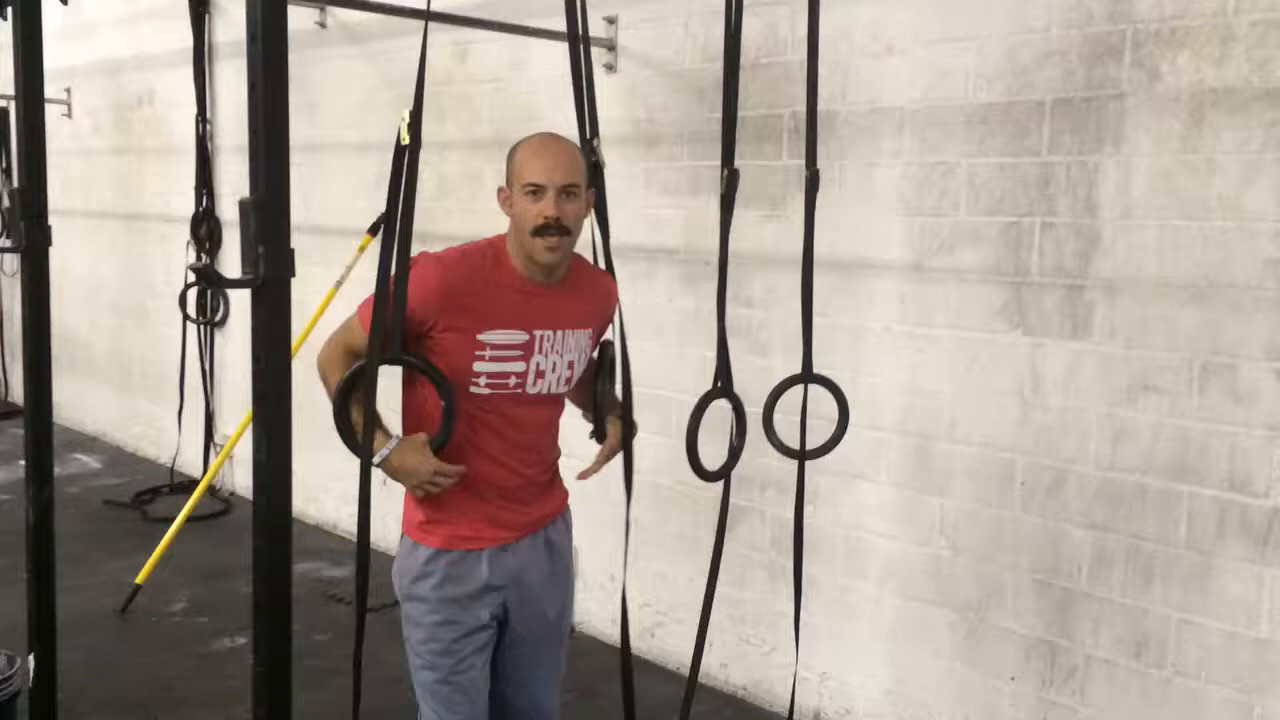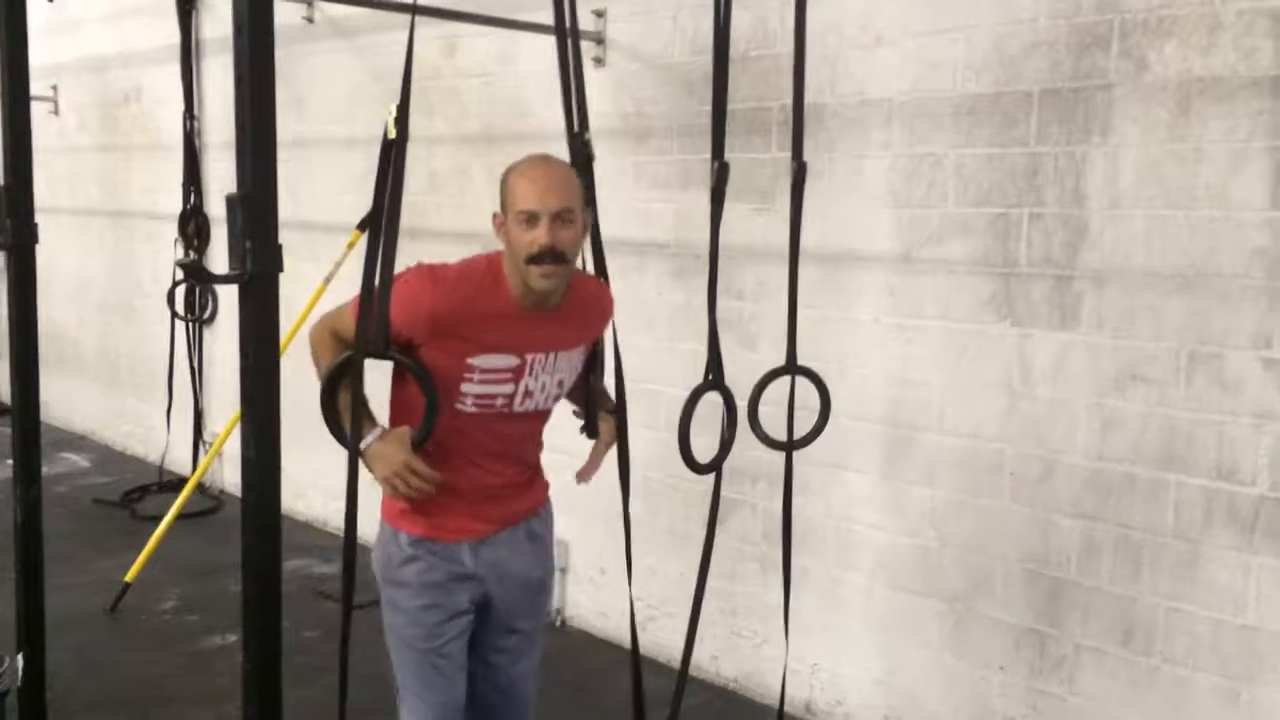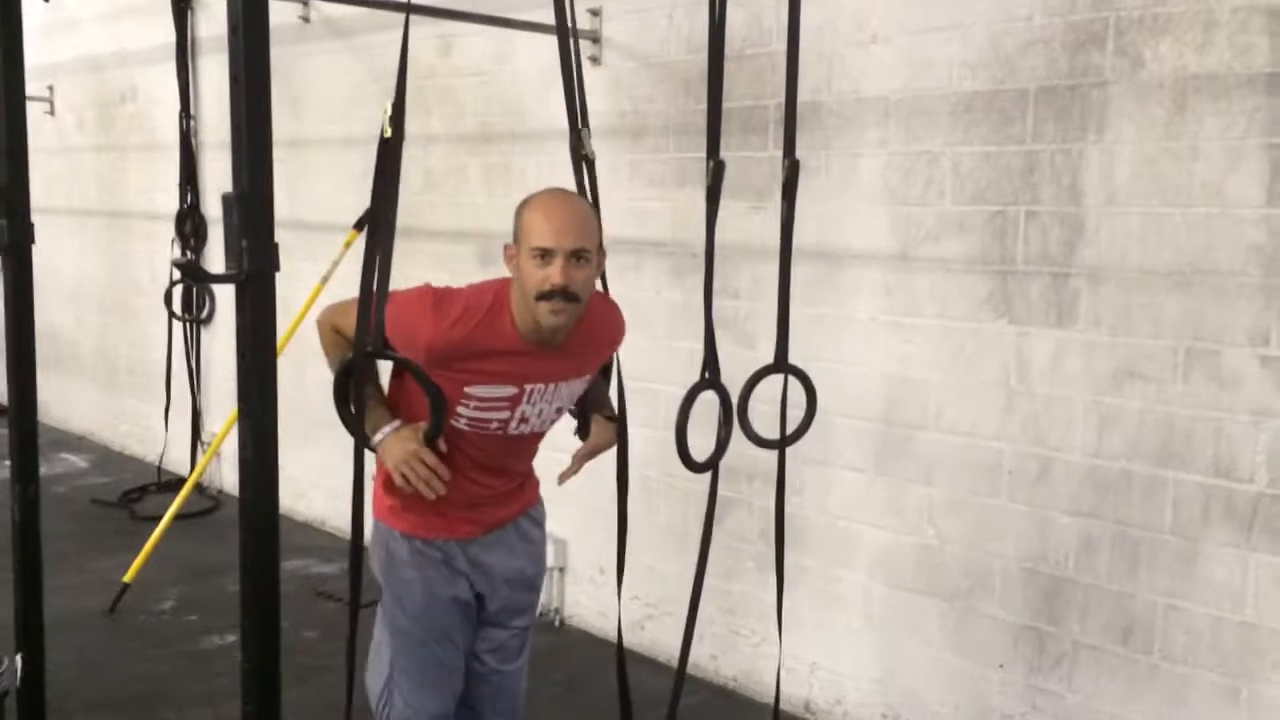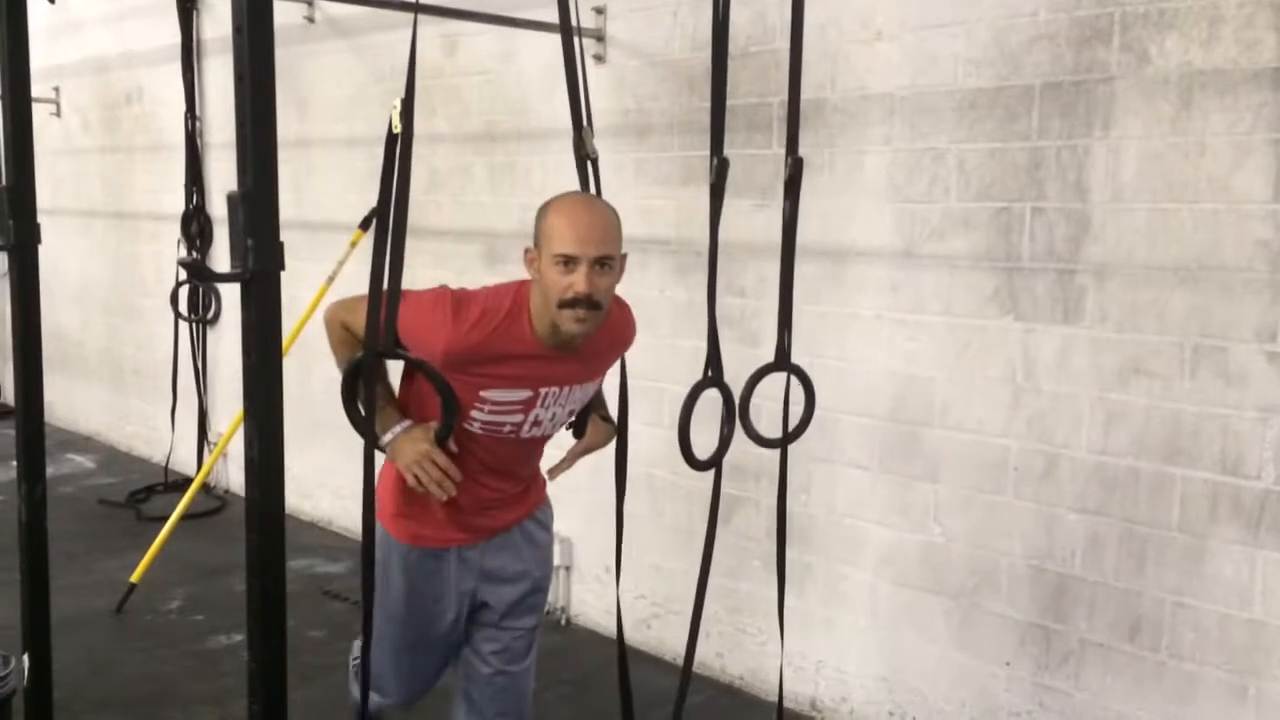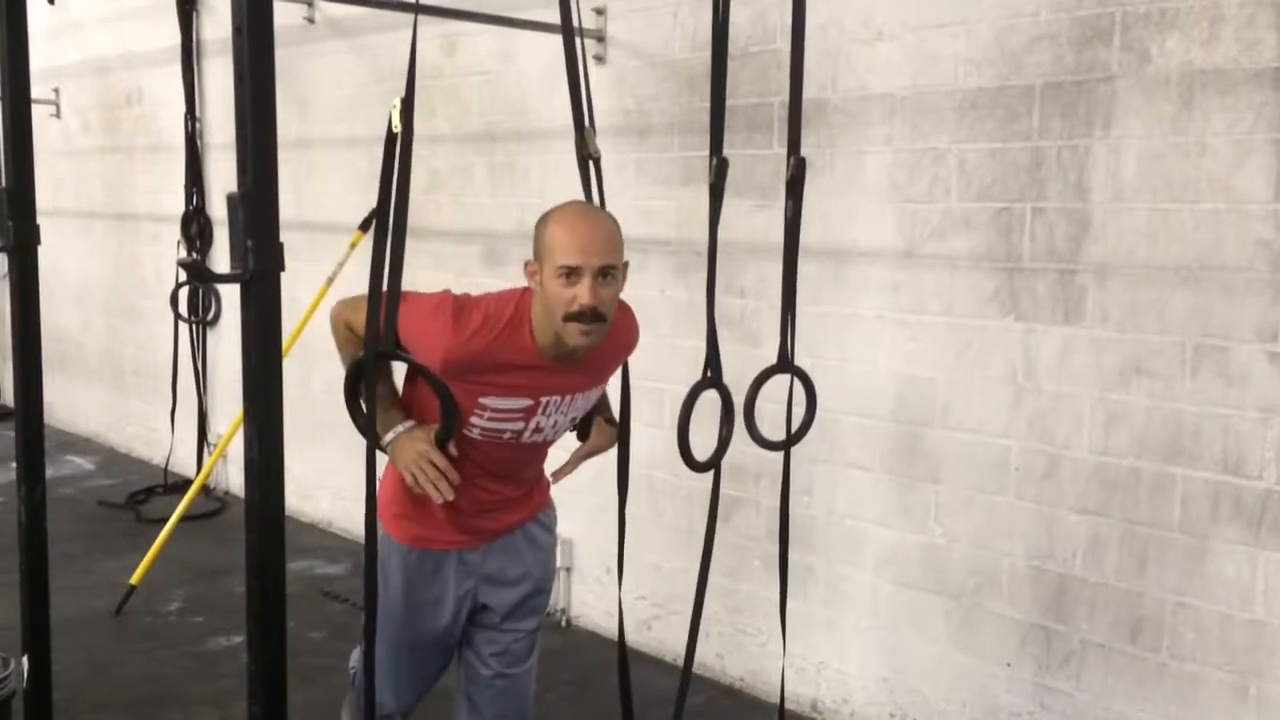
dt=0.3s
person 1, frame 1
left shoulder: (598, 292)
right shoulder: (441, 279)
right elbow: (337, 357)
left wrist: (610, 413)
right wrist: (385, 449)
left hip: (543, 536)
right hip: (449, 547)
person 1, frame 2
left shoulder: (593, 304)
right shoulder: (437, 295)
right elbow: (328, 337)
left wrist: (603, 410)
right wrist: (370, 440)
left hip: (523, 529)
right hip: (429, 539)
person 1, frame 3
left shoulder: (605, 325)
right shoulder: (444, 320)
right elbow: (334, 323)
left wrist: (602, 414)
right wrist: (383, 429)
left hip: (512, 528)
right hip: (421, 530)
person 1, frame 4
left shoulder: (616, 327)
right shoulder: (462, 323)
right elbow: (342, 318)
left wrist: (599, 415)
right wrist: (393, 428)
left hip: (517, 530)
right hip: (424, 531)
person 1, frame 5
left shoulder: (619, 331)
right shoulder: (463, 330)
right elbow: (347, 316)
left wrist: (603, 417)
right wrist: (395, 428)
left hip: (521, 532)
right hip: (427, 533)
